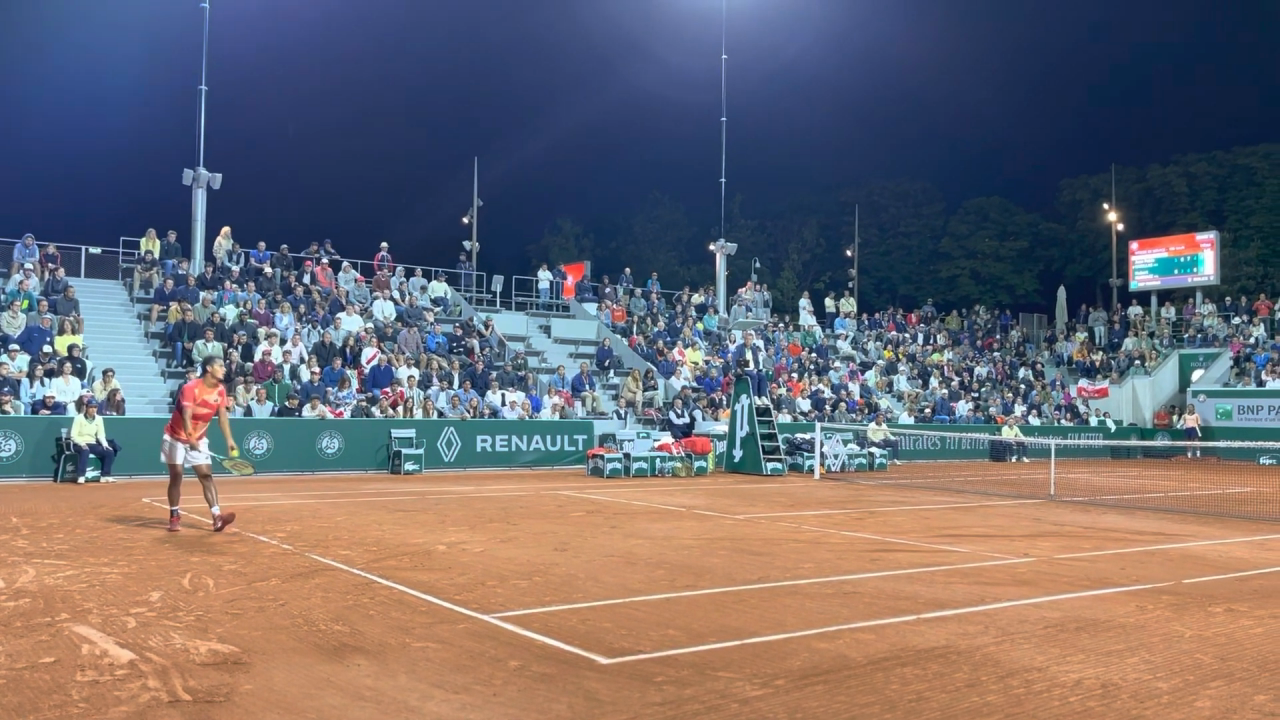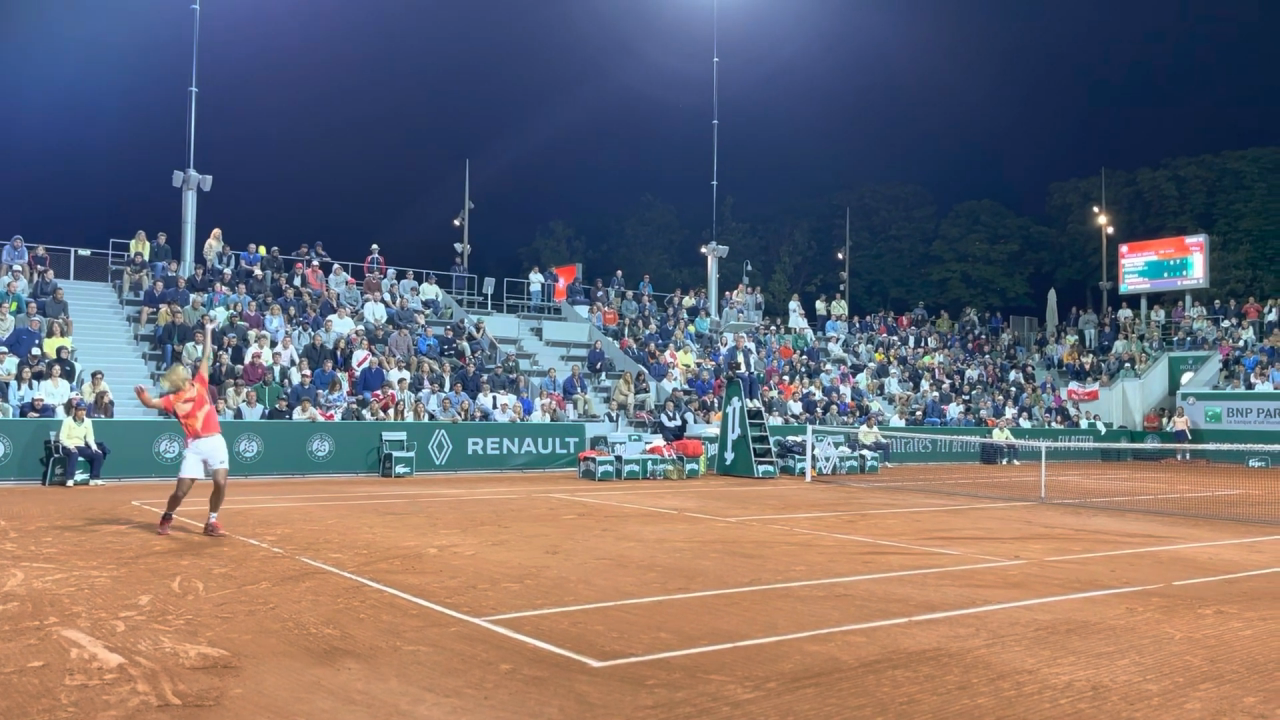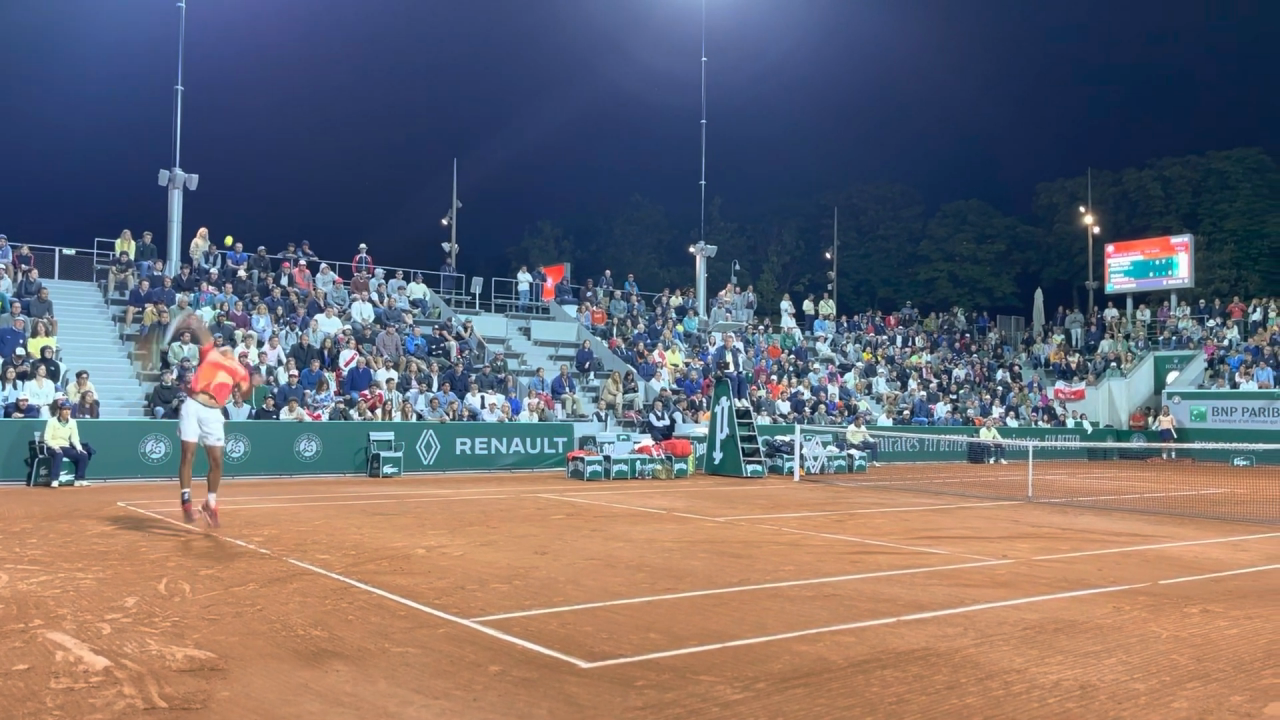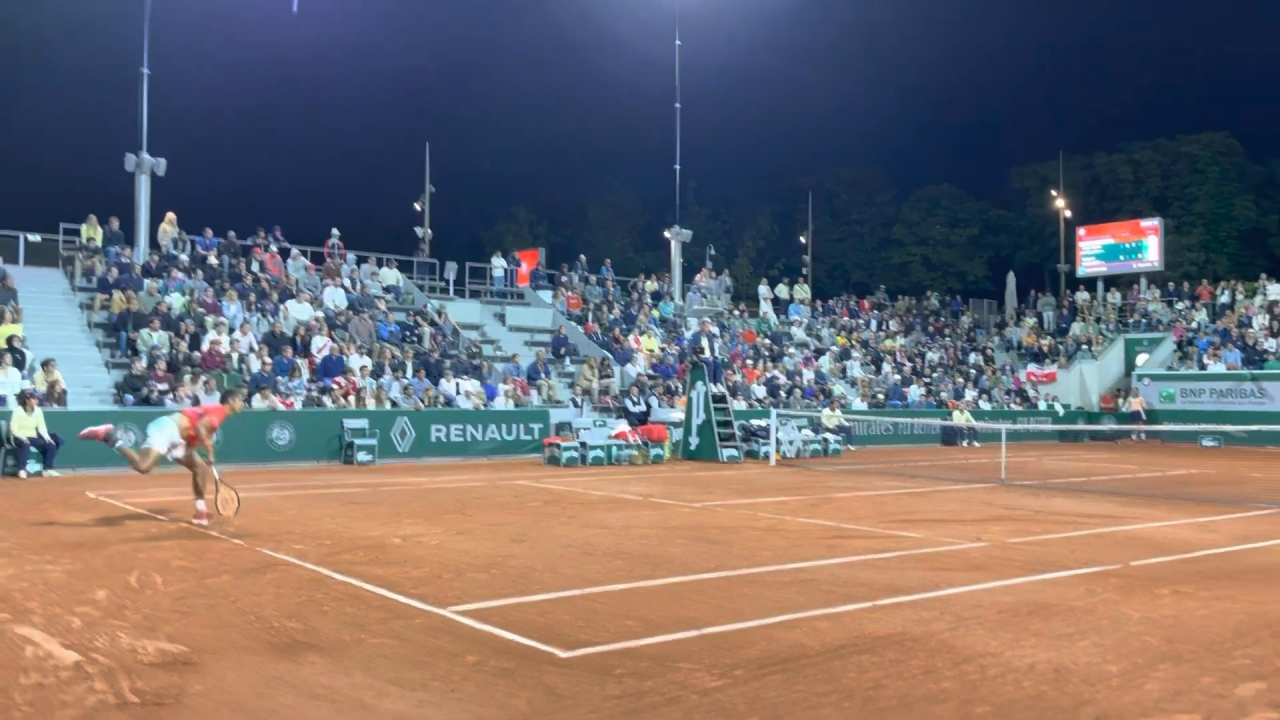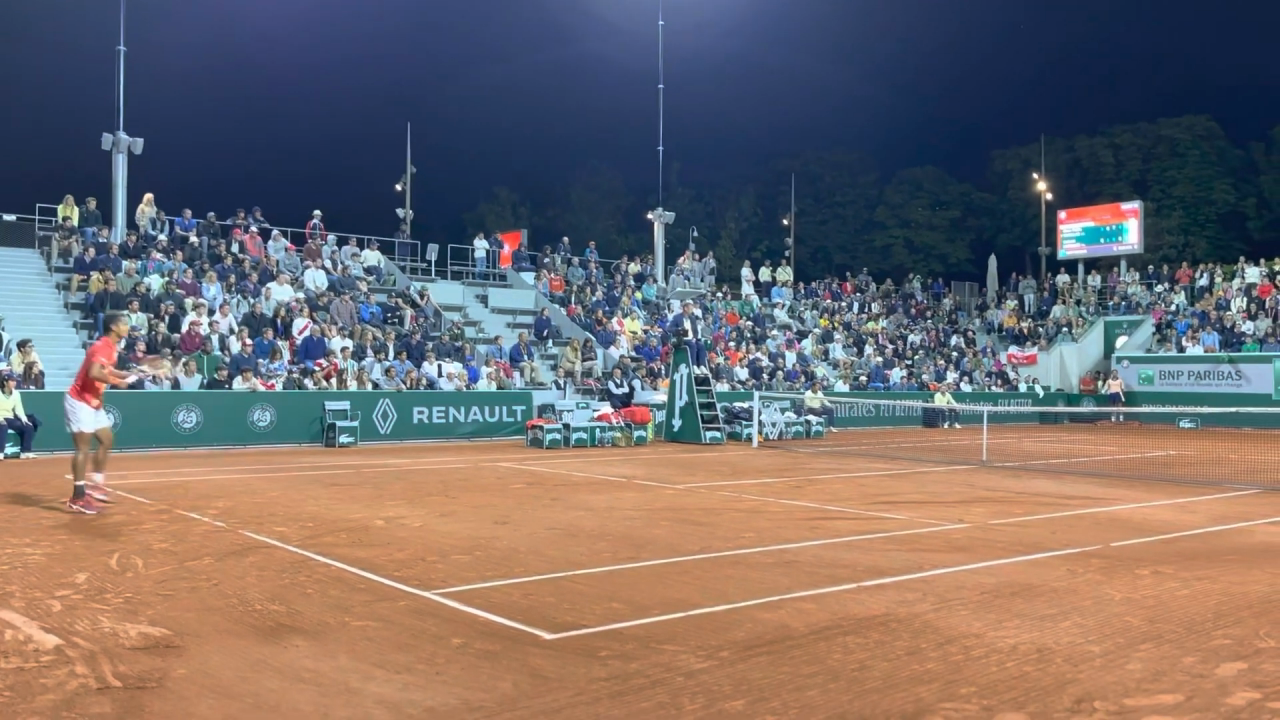
dt=0.5s
person 1, frame 1
left shoulder: (220, 390)
right shoulder: (190, 388)
left elbow: (223, 417)
right elbow: (185, 415)
left wrist: (229, 440)
right wrist: (189, 438)
left hip: (198, 440)
right hip: (177, 438)
left knee: (207, 476)
right knee: (176, 477)
left ankle: (217, 515)
right ankle: (174, 517)
person 1, frame 2
left shoulder: (199, 385)
right shoulder: (172, 400)
left elbow: (206, 357)
right elbow: (149, 402)
left wrist: (208, 333)
right wrist: (141, 393)
left hip: (215, 442)
right hip: (194, 446)
left knee: (221, 483)
right knee: (182, 490)
left ankle: (212, 522)
right ankle: (166, 519)
person 1, frame 3
left shoulder: (239, 371)
right shoulder: (209, 354)
left elbow: (246, 391)
right elbow: (200, 333)
left hip: (214, 412)
right hip: (194, 407)
left knee: (216, 461)
right knee: (188, 457)
left ankle: (211, 505)
right ankle: (186, 501)
person 1, frame 4
left shoulder: (214, 410)
right shoulder: (220, 410)
right elbow: (201, 428)
right wrist: (209, 450)
left hip: (179, 437)
right hip: (169, 428)
left knee: (201, 468)
right knee: (143, 466)
left ankle: (201, 512)
right ankle: (108, 435)
person 1, frame 5
left shoulder: (111, 347)
right shoulder: (102, 347)
right elbow: (94, 373)
left wrist: (129, 376)
right wrist: (118, 382)
left hip: (93, 402)
right hip: (79, 401)
left knee: (107, 440)
right knee: (83, 448)
left ankle: (96, 485)
right ankle: (78, 497)
